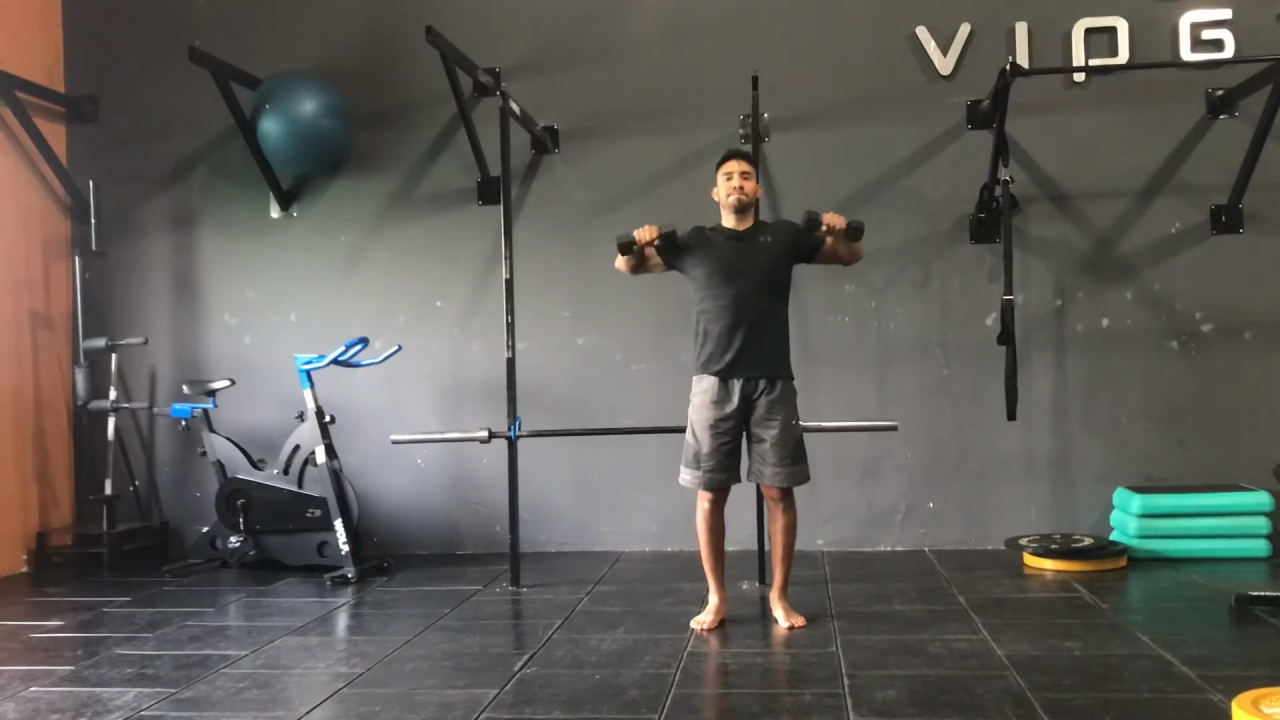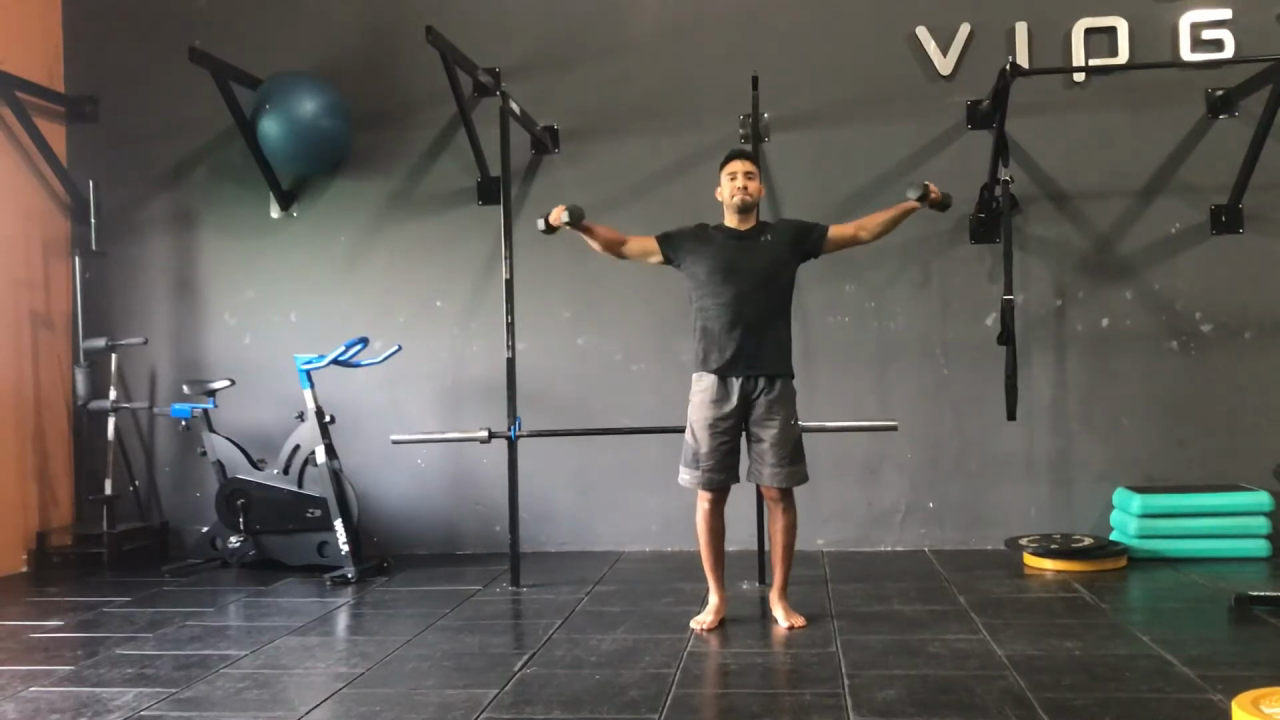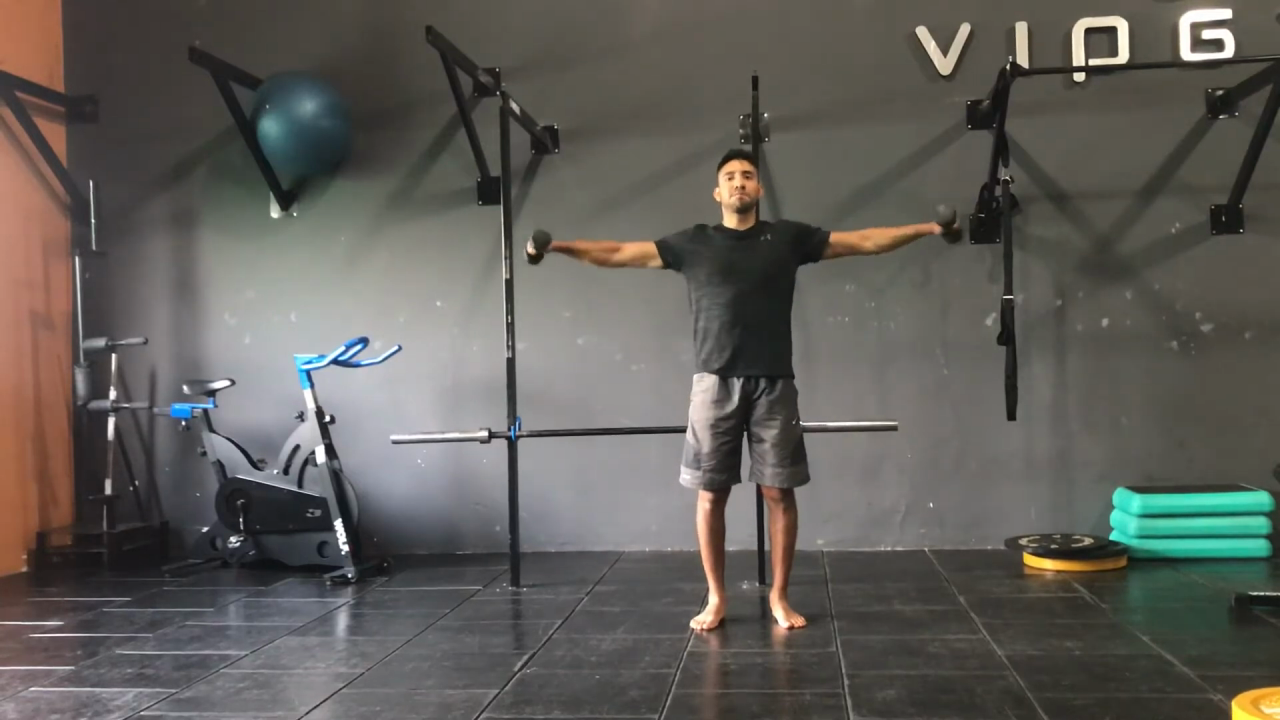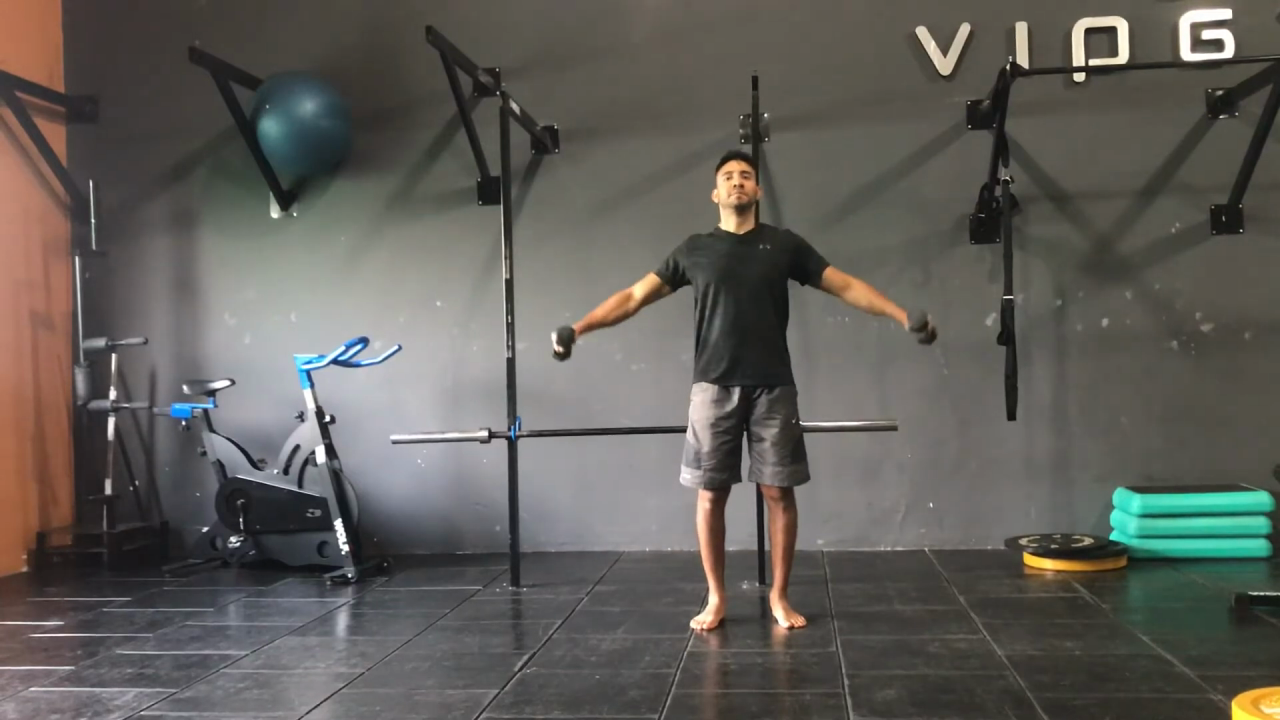
dt=0.5s
person 1, frame 1
left shoulder: (784, 236)
right shoulder: (695, 243)
left elbow: (848, 255)
right elbow: (629, 265)
left wrist: (841, 229)
right wrist: (636, 244)
left hip: (772, 383)
right hip: (714, 383)
left knee: (779, 491)
right knee: (710, 493)
left ankle: (779, 595)
right ankle: (716, 598)
person 1, frame 2
left shoulder: (788, 235)
right shoulder: (693, 241)
left elbow: (860, 231)
right elbow: (622, 246)
left wrist: (911, 205)
right wrist: (578, 224)
left hip: (772, 383)
right hip: (713, 382)
left knee: (779, 492)
right knee: (710, 493)
left ankle: (779, 595)
right ankle: (715, 597)
person 1, frame 3
left shoulder: (787, 236)
right shoulder: (692, 242)
left elbow: (862, 241)
right elbow: (621, 253)
left wrist: (925, 229)
right wrist: (559, 246)
left hip: (773, 383)
right hip: (715, 383)
left knee: (780, 492)
right knee: (711, 494)
left ankle: (780, 596)
right ankle: (716, 598)
person 1, frame 4
left shoulder: (784, 244)
right shoulder: (694, 250)
left elbow: (846, 285)
right elbow: (634, 296)
left wrist: (903, 315)
right wrist: (578, 327)
left hip: (774, 388)
right hip: (714, 388)
left knee: (780, 492)
right knee: (710, 494)
left ankle: (779, 595)
right ankle: (715, 597)
